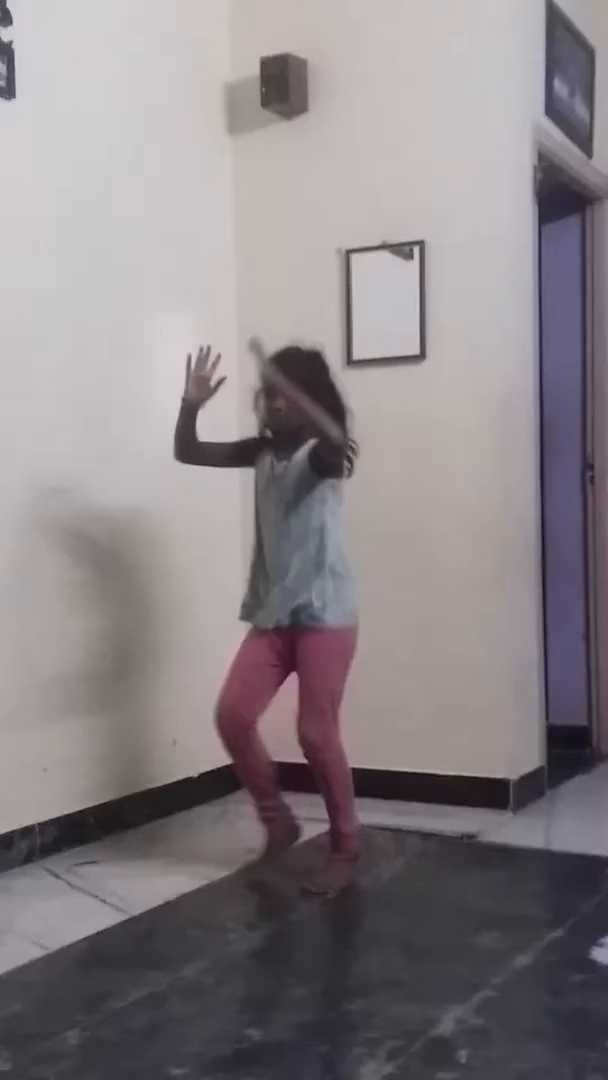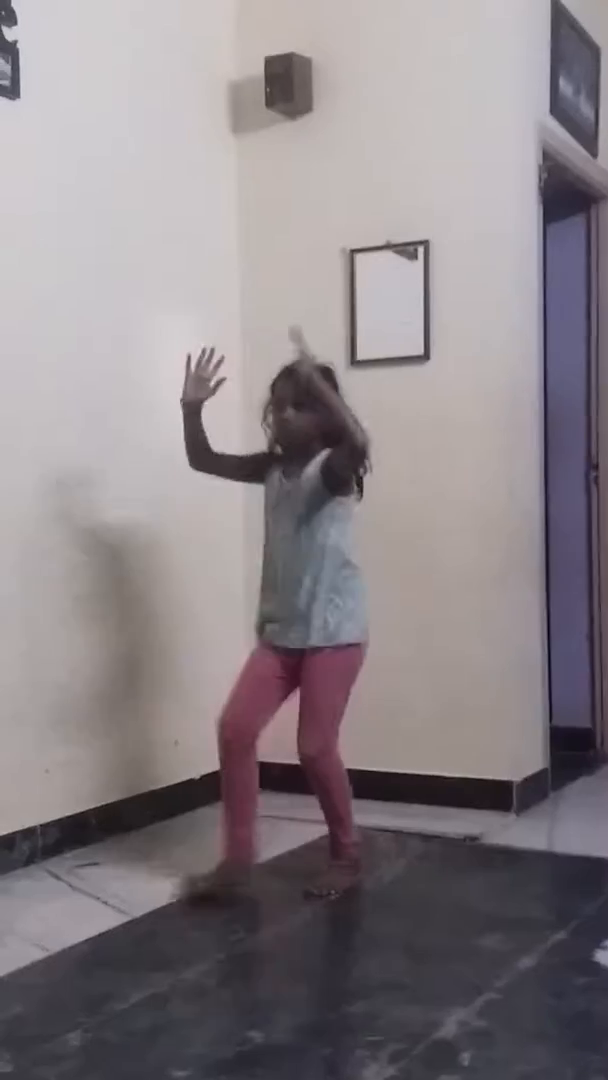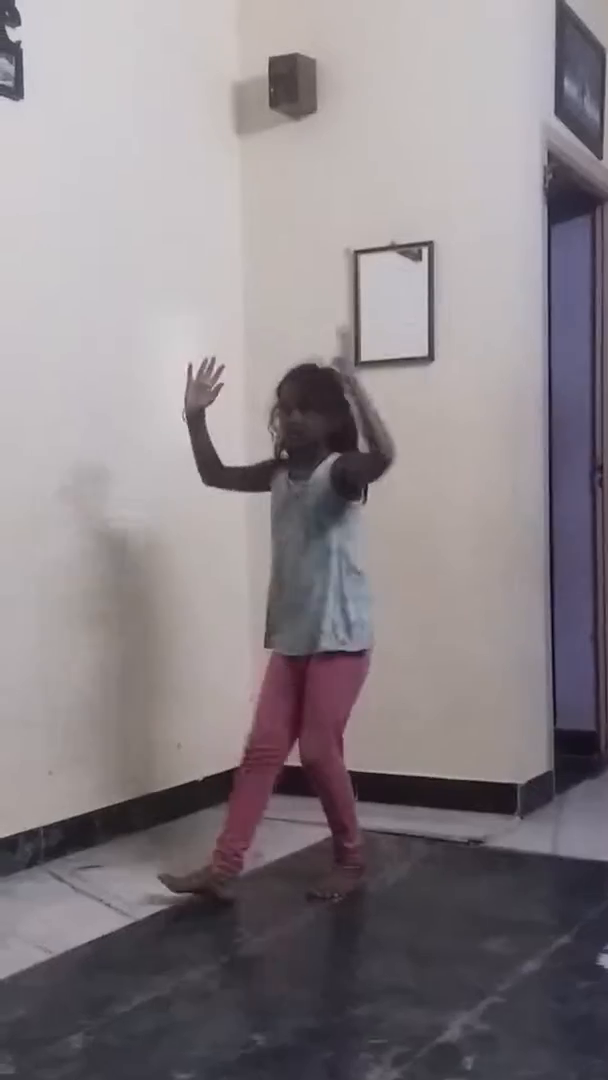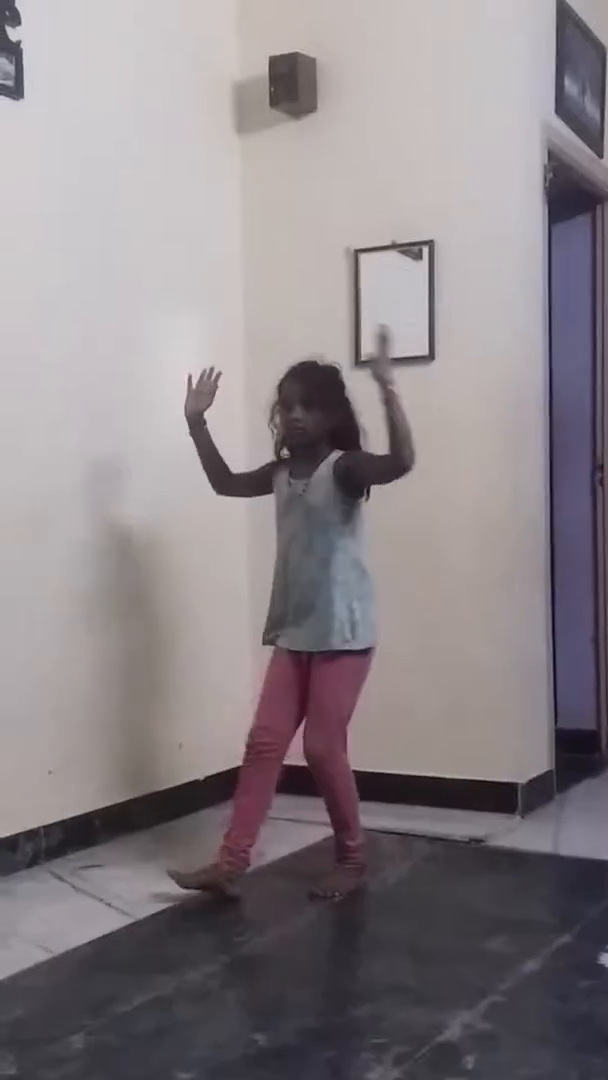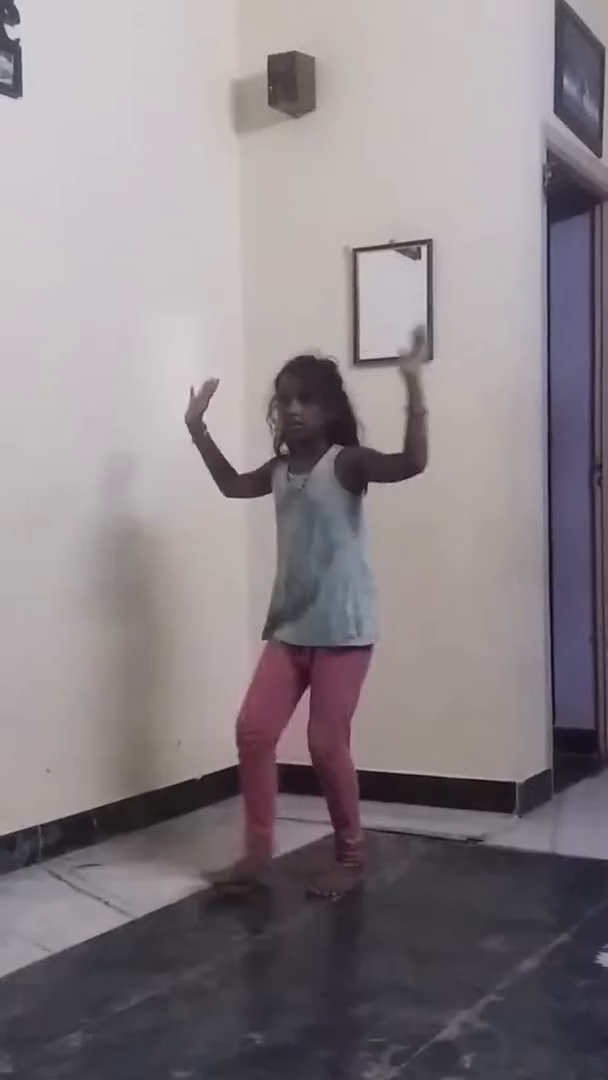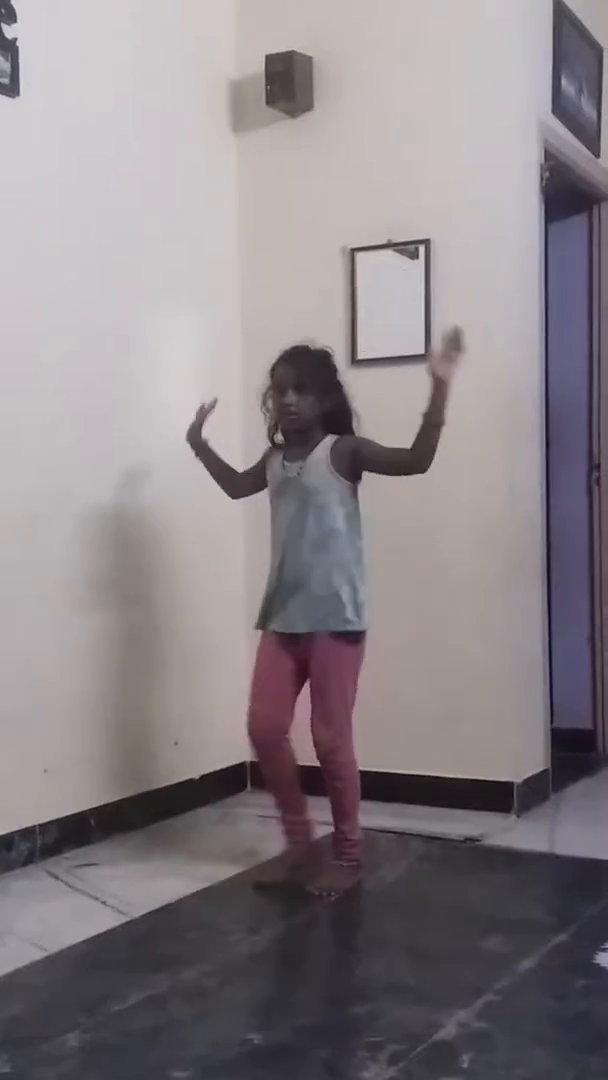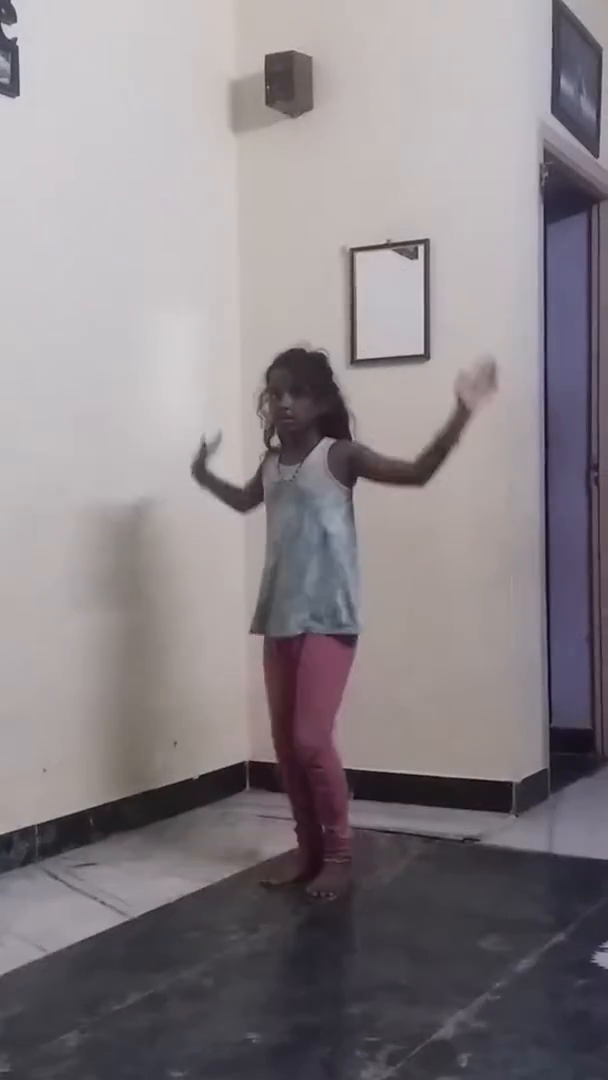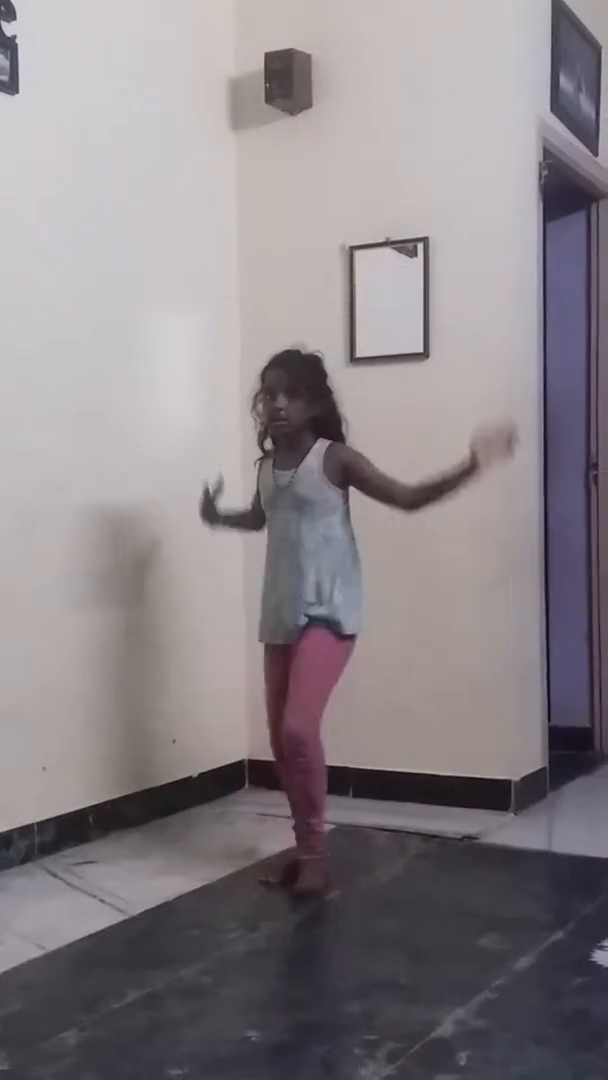
dt=0.1s
person 1, frame 1
left shoulder: (323, 453)
right shoulder: (260, 453)
left elbow: (338, 439)
right elbow: (188, 453)
left wrist: (288, 382)
right wrist: (191, 406)
left hip: (324, 612)
right hip: (272, 612)
left knee: (316, 733)
right knee: (232, 713)
left ankle: (346, 849)
right ankle: (278, 820)
person 1, frame 2
left shoulder: (337, 467)
right shoulder: (271, 467)
left elbow: (360, 446)
right elbow: (203, 460)
left wrist: (317, 382)
right wrist: (192, 406)
left hip: (333, 628)
right hip: (281, 629)
left knee: (316, 745)
right knee: (234, 729)
left ankle: (346, 856)
right ankle: (236, 861)
person 1, frame 3
left shoulder: (341, 471)
right shoulder: (277, 473)
left elbow: (383, 456)
right elbow: (216, 475)
left wrist: (352, 386)
right wrist: (195, 414)
left hip: (340, 635)
right hip: (288, 635)
left knee: (319, 752)
right knee: (262, 749)
left ankle: (351, 861)
right ankle: (222, 868)
person 1, frame 4
left shoulder: (347, 468)
right shoulder: (280, 472)
left elbow: (402, 460)
right elbow: (225, 483)
left wrist: (386, 386)
right wrist: (197, 420)
left hip: (344, 633)
right hip: (291, 631)
left knee: (324, 749)
right knee: (263, 743)
left ankle: (352, 859)
right ankle: (231, 863)
person 1, frame 5
left shoulder: (344, 462)
right shoulder: (277, 466)
left elbow: (411, 463)
right elbow: (231, 485)
left wrist: (414, 387)
right wrist: (199, 428)
left hip: (342, 626)
right hip: (287, 624)
left knee: (327, 746)
right knee: (251, 731)
left ankle: (350, 859)
right ankle: (255, 855)
person 1, frame 6
left shoulder: (342, 451)
right shoulder: (274, 457)
left elbow: (417, 459)
right elbow: (236, 485)
left wrist: (439, 386)
right wrist: (199, 444)
left hip: (336, 616)
right hip: (282, 614)
left knee: (331, 737)
right knee: (265, 727)
left ankle: (347, 856)
right ankle: (300, 846)
person 1, frame 7
left shoulder: (337, 455)
right shoulder: (269, 462)
left elbow: (415, 473)
left wrist: (460, 415)
right wrist: (206, 476)
left hip: (327, 616)
right hip: (278, 616)
left knee: (311, 738)
right knee: (285, 742)
left ankle: (339, 854)
right ankle: (311, 848)
person 1, frame 8
left shoulder: (335, 458)
right shoulder: (265, 467)
left elbow: (407, 498)
left wrist: (467, 468)
right wrist: (217, 516)
left hip: (327, 615)
right hip: (280, 619)
left knee: (298, 729)
right knee: (282, 740)
left ankle: (312, 847)
right ankle: (308, 848)
